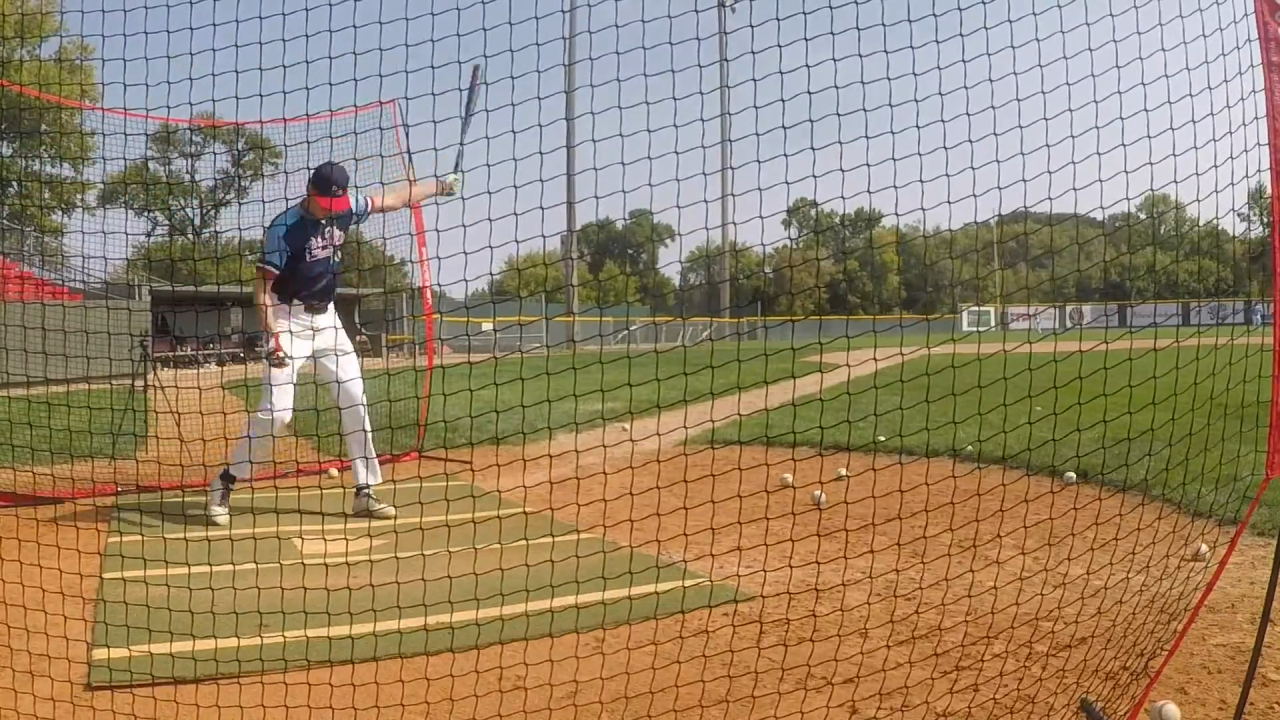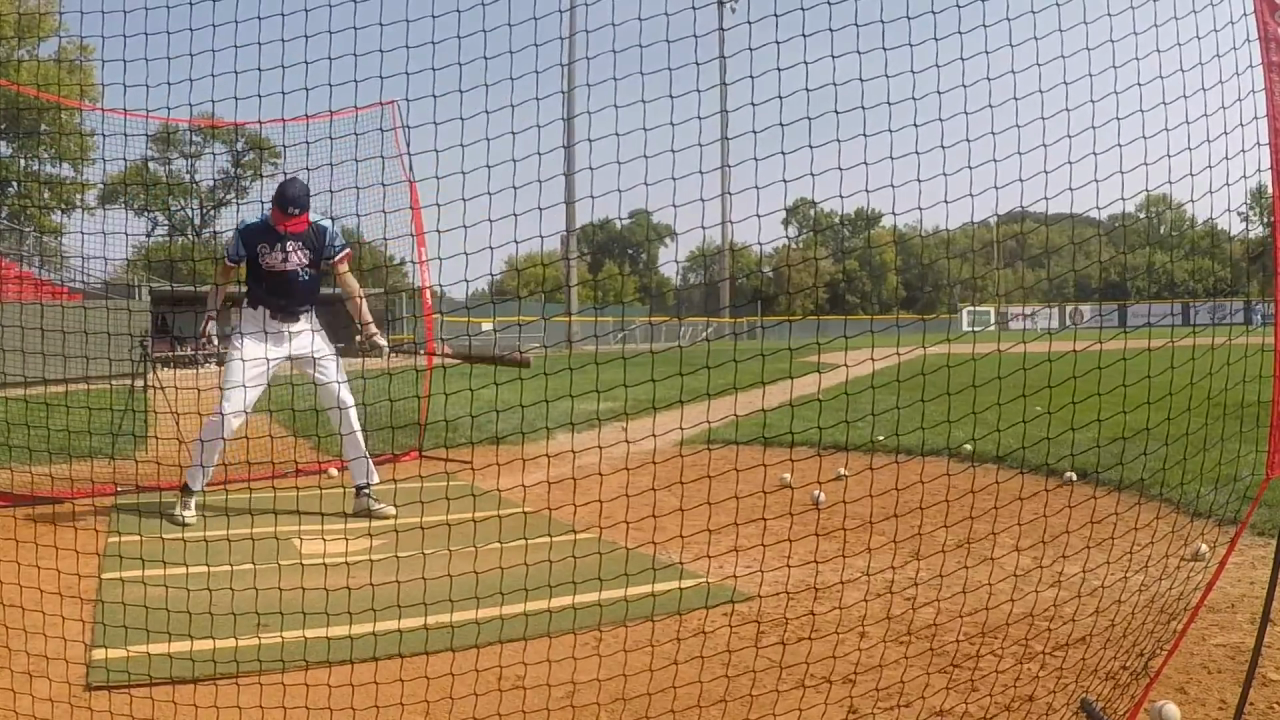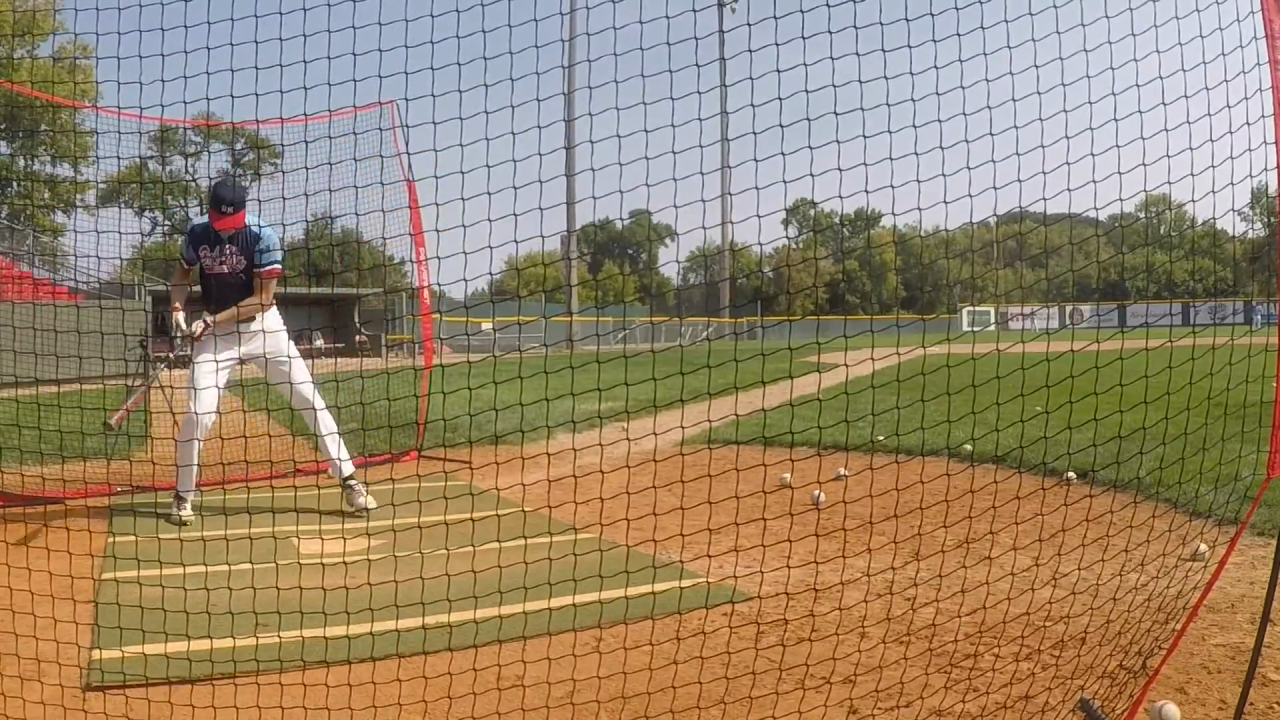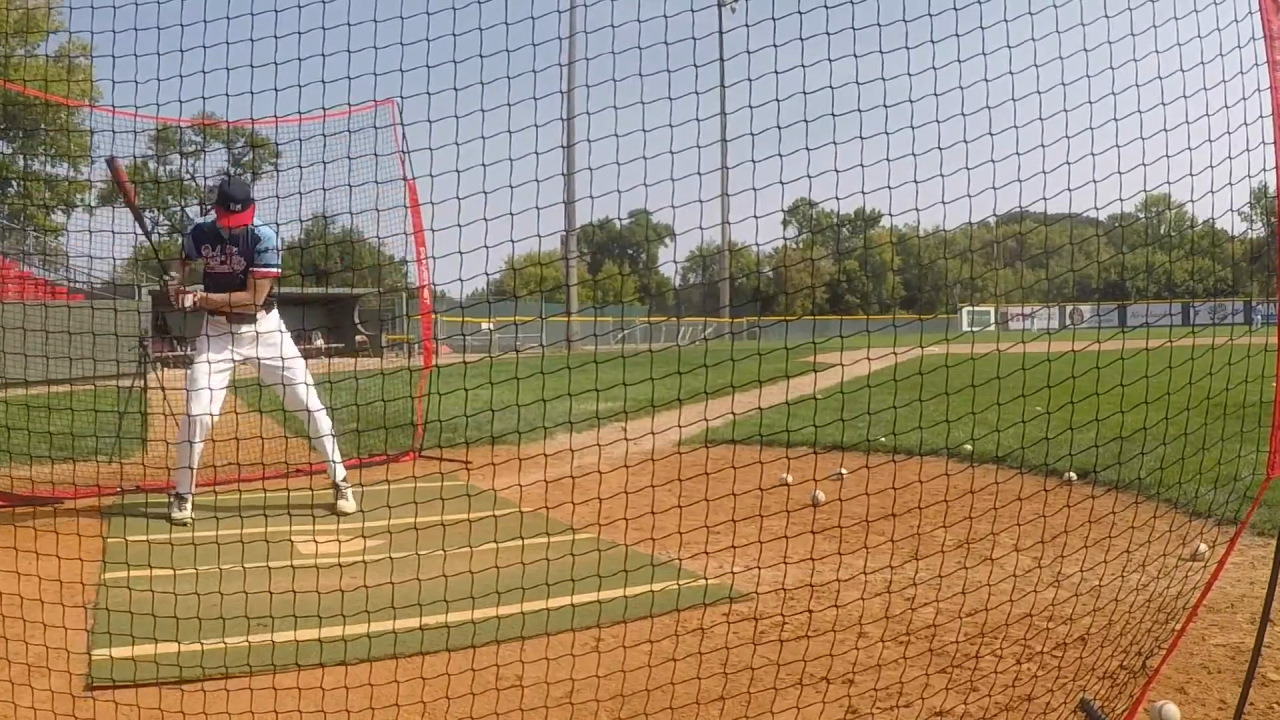
dt=0.3s
person 1, frame 1
left shoulder: (345, 209)
right shoulder: (284, 228)
left elbow: (391, 200)
right elbow: (262, 288)
left wrist: (438, 187)
right wrist: (273, 337)
left hip: (325, 317)
right hip: (288, 319)
left knee: (354, 402)
right knee: (276, 410)
left ankle: (364, 492)
right ankle: (226, 482)
person 1, frame 2
left shoulder: (322, 231)
right shoulder: (248, 233)
left elbow: (346, 279)
right elbow: (224, 276)
left wrist: (367, 324)
right wrist: (210, 316)
left hip: (304, 325)
right hip: (258, 326)
left knee: (343, 405)
right knee: (229, 413)
left ankle: (363, 491)
right ankle: (189, 493)
person 1, frame 3
left shoulder: (262, 236)
right shoulder: (196, 234)
left elbow: (262, 298)
right elbow: (182, 274)
left wrist: (212, 321)
right wrist: (177, 306)
left hip: (263, 324)
right hip: (214, 328)
left knee: (310, 400)
right knee: (198, 414)
left ankle: (349, 481)
right ankle: (183, 495)
person 1, frame 4
left shoulder: (265, 238)
right shoulder: (201, 232)
left elbow: (254, 298)
right elbow: (181, 261)
left wrist: (196, 298)
right wrist: (176, 281)
left hip: (265, 328)
right hip: (218, 331)
left knee: (310, 406)
right knee: (198, 413)
left ankle: (340, 482)
right ankle: (182, 494)
